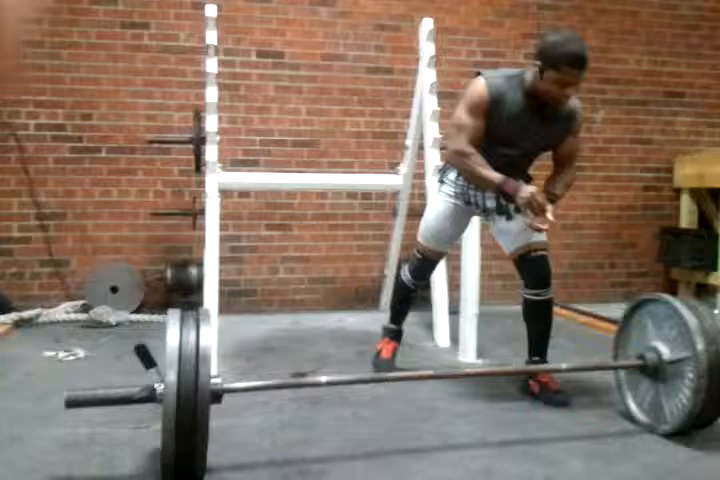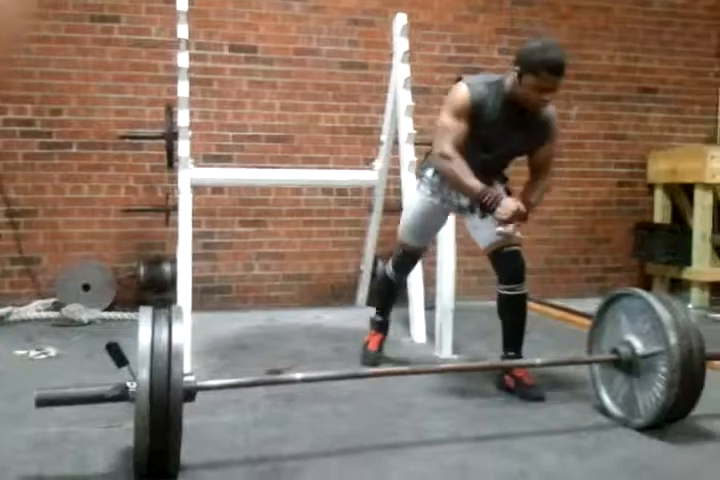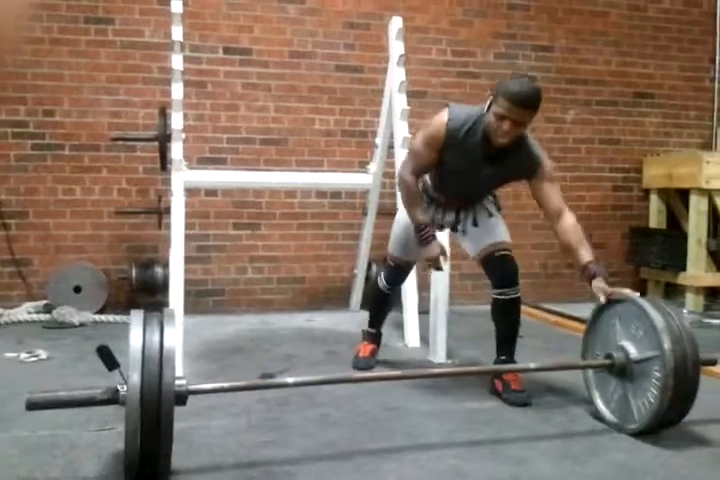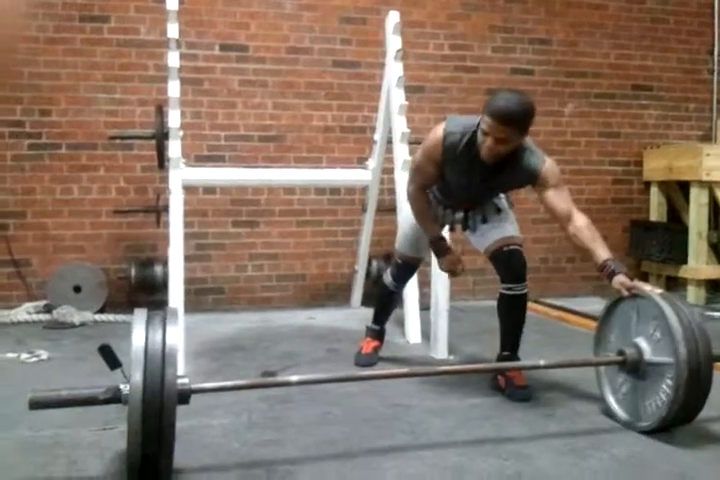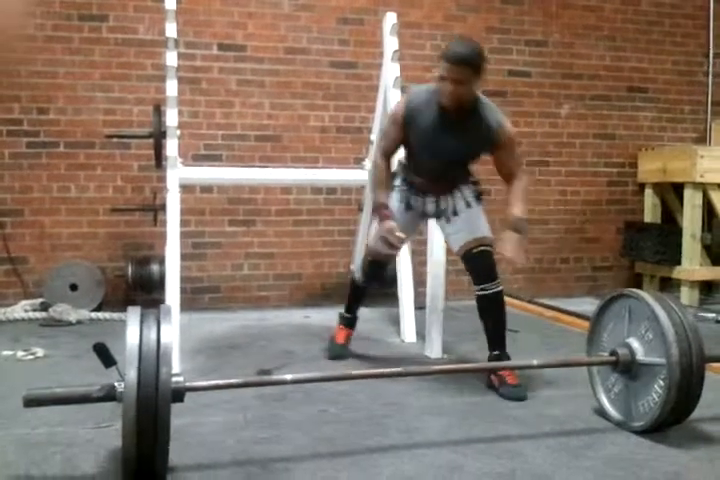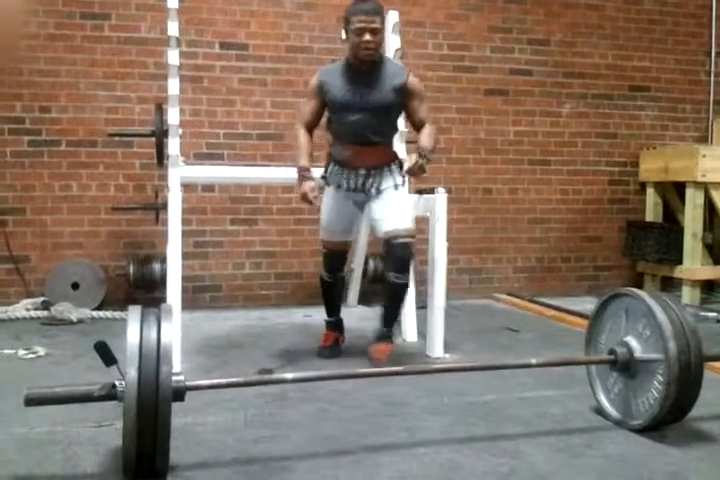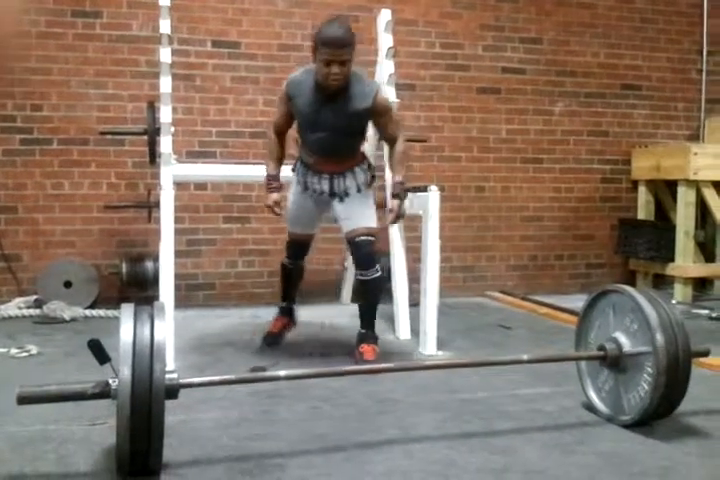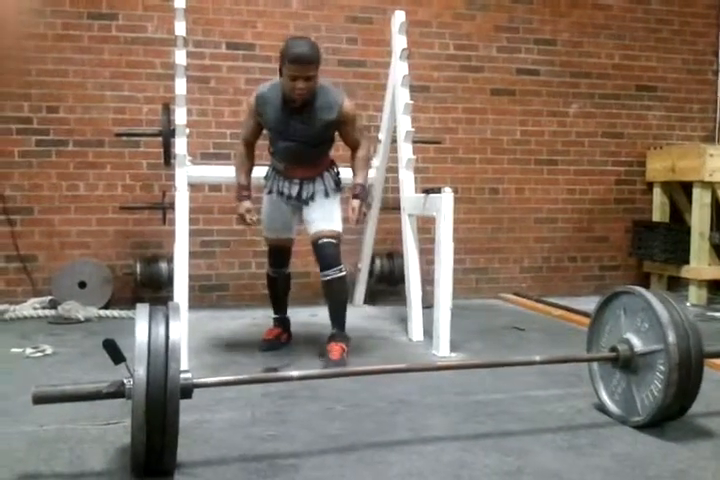
dt=0.5s
person 1, frame 1
left shoulder: (570, 112)
right shoulder: (488, 88)
left elbow: (566, 166)
right elbow: (458, 149)
left wrist: (548, 198)
right wrist: (510, 188)
left hip: (515, 189)
right hip: (463, 181)
left knee: (539, 272)
right knee: (423, 260)
left ankle: (536, 369)
right ankle: (391, 335)
person 1, frame 2
left shoulder: (546, 120)
right shoulder: (469, 94)
left elbow: (541, 173)
right elbow: (444, 154)
left wrist: (523, 208)
right wrist: (492, 201)
left hip: (489, 187)
right hip: (439, 180)
left knee: (513, 268)
right knee: (405, 256)
left ankle: (512, 365)
right ankle: (378, 326)
person 1, frame 3
left shoulder: (533, 159)
right shoulder: (449, 123)
left elbow: (561, 216)
right elbow: (408, 173)
left wrist: (593, 272)
right wrist: (425, 235)
left hip: (475, 206)
right hip: (426, 199)
left knee: (505, 273)
right knee: (396, 269)
left ankle: (505, 369)
right ankle: (371, 338)
person 1, frame 4
left shoulder: (537, 166)
right shoulder: (445, 136)
left elbow: (572, 218)
right elbow: (416, 188)
left wrist: (613, 269)
right wrist: (440, 247)
left hip: (485, 205)
right hip: (433, 199)
left knee: (514, 268)
right knee: (403, 265)
left ankle: (507, 363)
right ankle: (374, 334)
person 1, frame 5
left shoulder: (496, 125)
right shoulder: (410, 105)
left elbow: (514, 177)
right elbow: (382, 156)
left wrist: (515, 227)
right wrist: (383, 213)
left hip: (457, 193)
right hip: (409, 189)
left knee: (484, 267)
right knee: (375, 260)
left ankle: (498, 363)
right ankle: (346, 323)
person 1, frame 6
left shoulder: (403, 79)
right shoulder: (325, 78)
left elbow: (424, 124)
right elbow: (304, 127)
left wrist: (423, 153)
right wrist: (305, 173)
left hip: (386, 175)
right hip: (340, 176)
left knee: (400, 251)
right knee: (333, 257)
left ankle: (385, 334)
right ankle: (334, 328)
person 1, frame 7
left shoulder: (372, 95)
right shoulder: (294, 86)
left elbow: (395, 140)
right elbow: (278, 133)
left wrist: (398, 191)
right wrist: (272, 184)
left hip: (352, 178)
right hip: (307, 175)
left knee: (365, 252)
right knee: (296, 249)
left ankle: (367, 337)
right ankle: (285, 313)
person 1, frame 8
left shoulder: (338, 104)
right shoulder: (261, 99)
left elbow: (360, 146)
right elbow: (247, 145)
left wrist: (359, 191)
right wrist: (243, 193)
left hip: (321, 183)
right hip: (280, 181)
left knee: (328, 253)
right knee: (277, 254)
left ankle: (338, 337)
right ankle: (281, 324)
